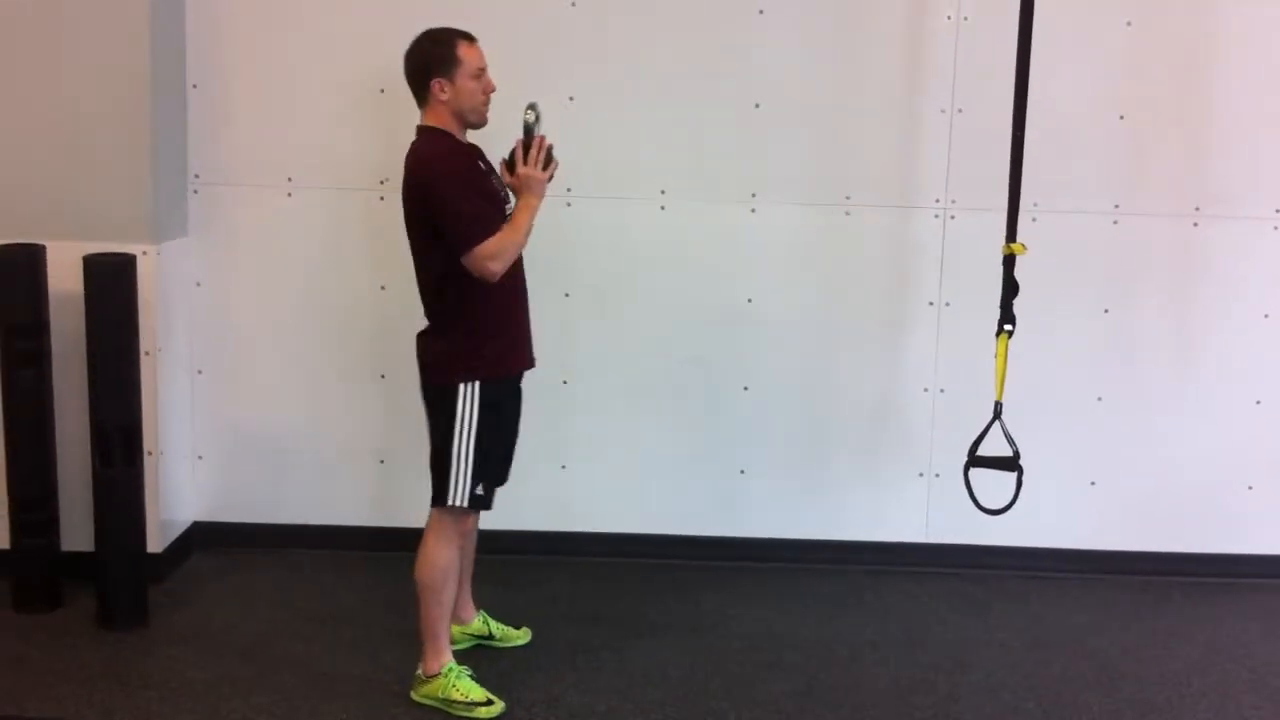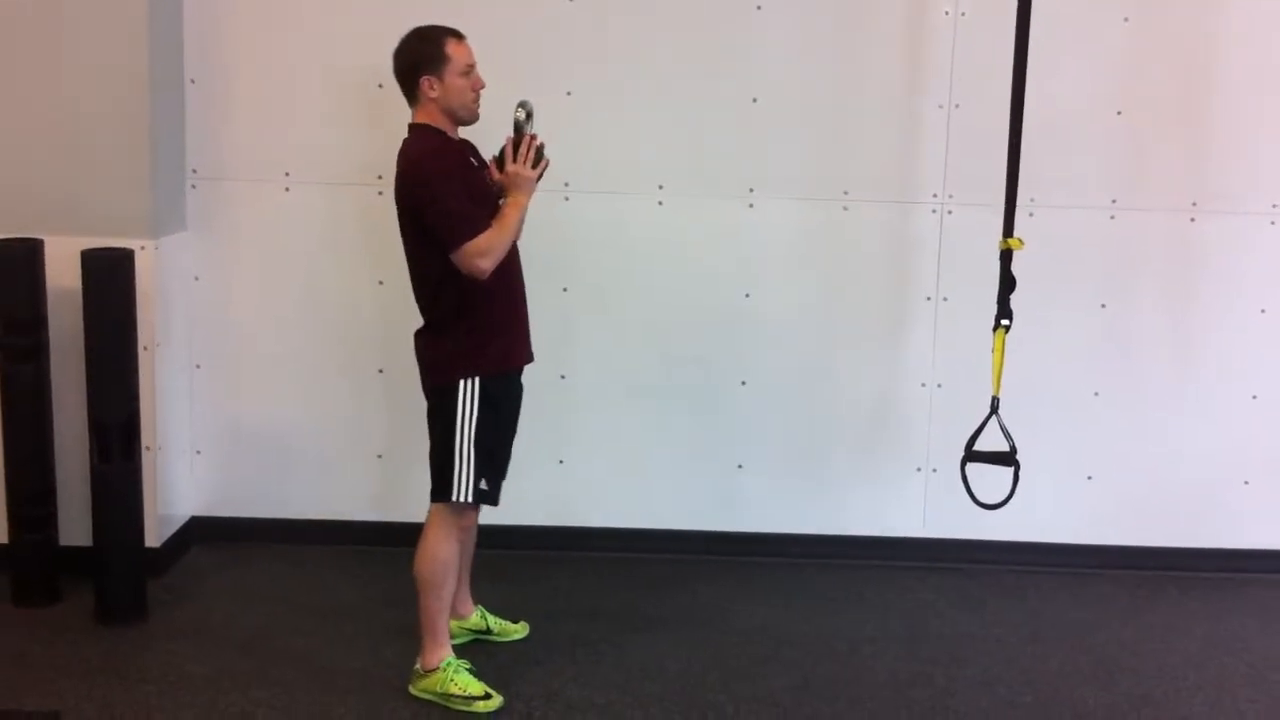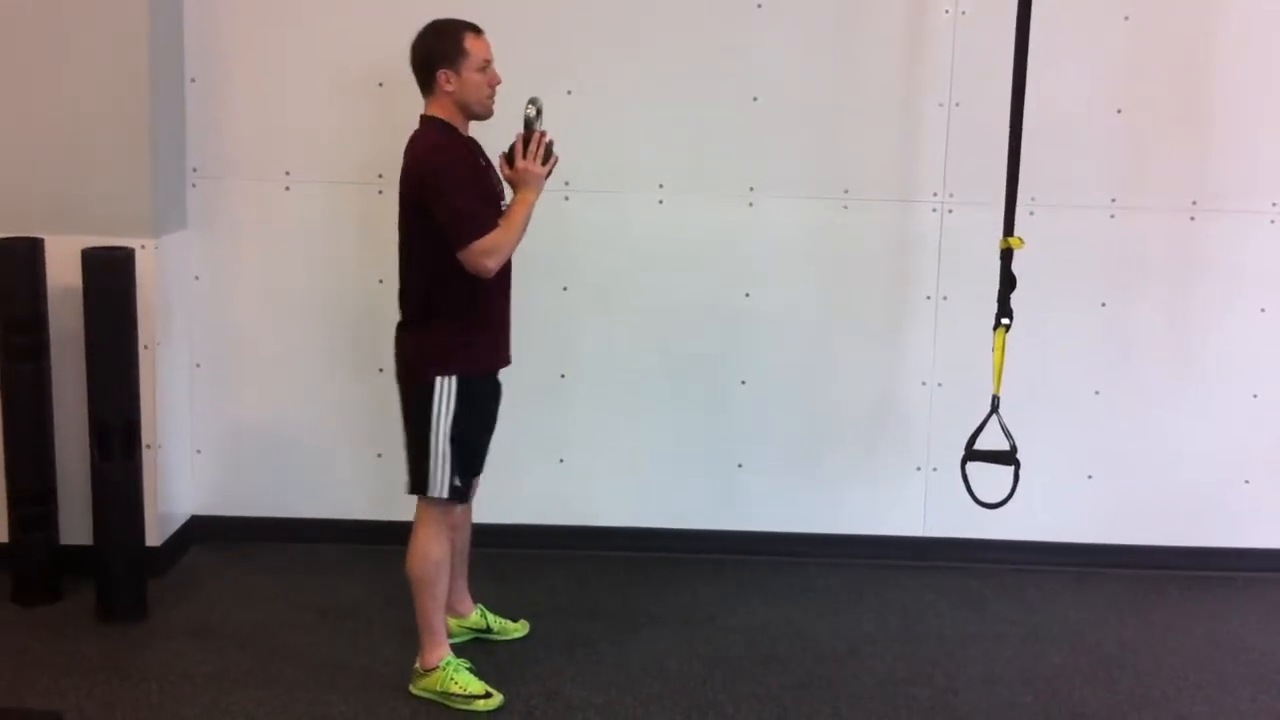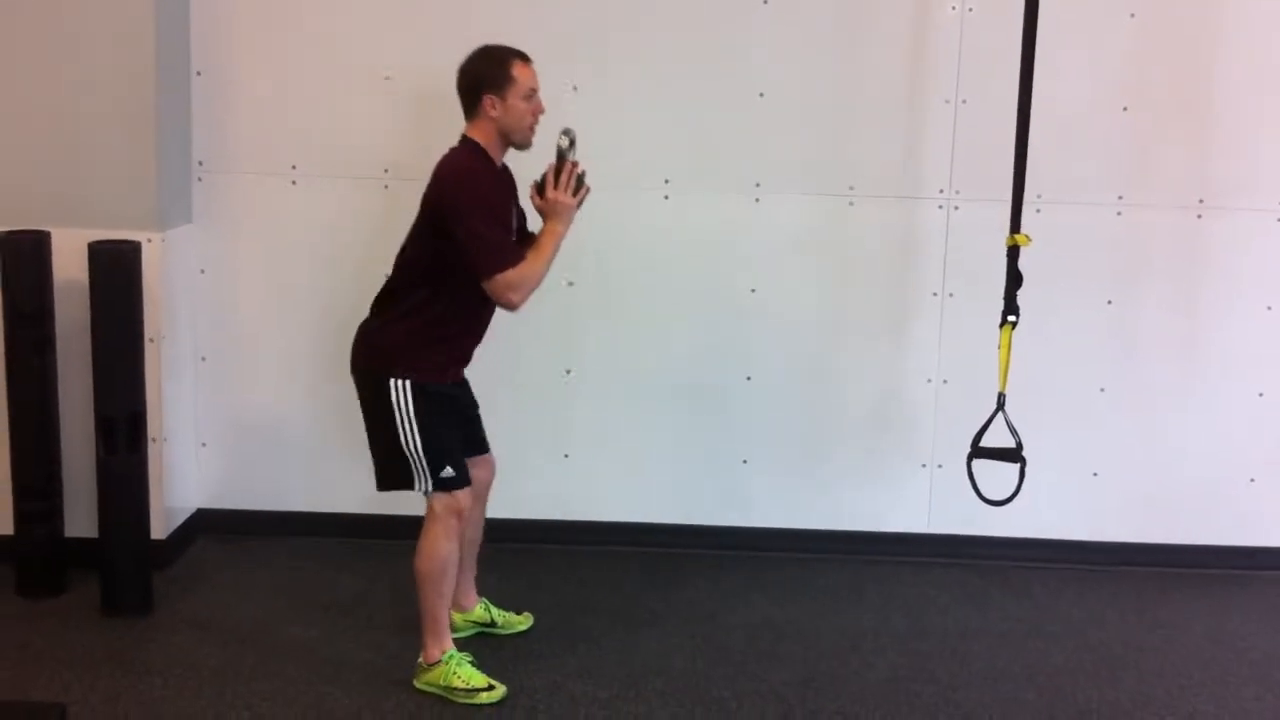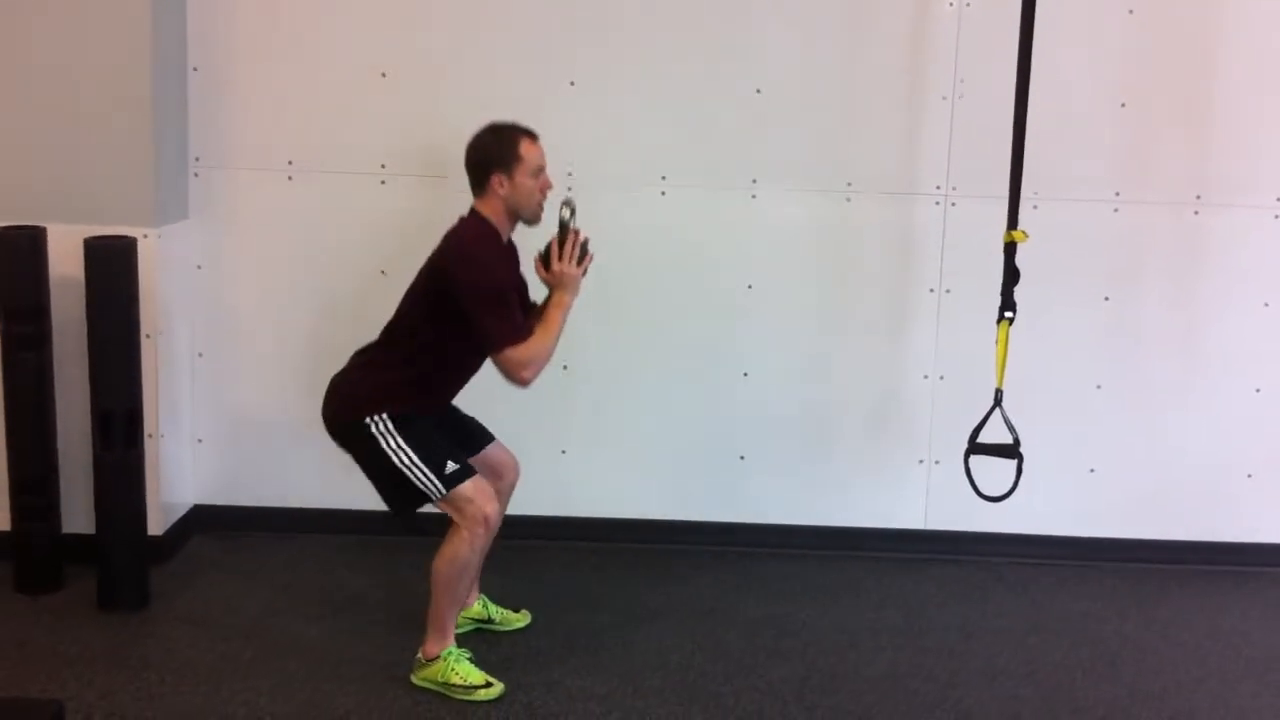
dt=0.4s
person 1, frame 1
left shoulder: (458, 154)
right shoulder: (438, 161)
left elbow: (490, 244)
right elbow: (490, 259)
left wrist: (518, 191)
right wrist: (531, 195)
left hip: (488, 359)
right hip: (467, 366)
left knee: (469, 504)
right knee: (452, 511)
left ankle: (462, 618)
person 1, frame 2
left shoulder: (454, 152)
right shoulder: (427, 160)
right elbow: (479, 257)
left wrist: (508, 188)
right wrist: (520, 193)
left hip: (489, 353)
right hip: (466, 361)
left knee: (469, 497)
right knee: (451, 506)
left ankle: (462, 612)
right ankle: (433, 663)
person 1, frame 3
left shoulder: (457, 147)
right shoulder: (436, 154)
left elbow: (484, 240)
right elbow: (484, 256)
left wrist: (516, 186)
right wrist: (528, 191)
left hip: (468, 354)
right hip: (444, 359)
left knee: (459, 495)
right knee: (440, 503)
left ankle: (460, 611)
right ankle: (432, 662)
person 1, frame 4
left shoulder: (492, 174)
right shoulder: (467, 178)
left elbow: (512, 263)
right elbow: (510, 289)
left wrist: (547, 219)
right wrist: (559, 223)
left hip: (435, 360)
right hip: (402, 364)
left knee: (478, 476)
right knee: (449, 502)
left ankle: (465, 605)
right ankle: (436, 657)
person 1, frame 5
left shoulder: (493, 245)
right shoulder: (475, 254)
left elbow: (524, 331)
right elbow: (523, 366)
left wrist: (553, 290)
right wrist: (566, 294)
left hip: (414, 398)
right hip: (374, 409)
left knee: (501, 469)
right knee: (478, 509)
left ankle: (465, 603)
right ankle: (434, 655)
